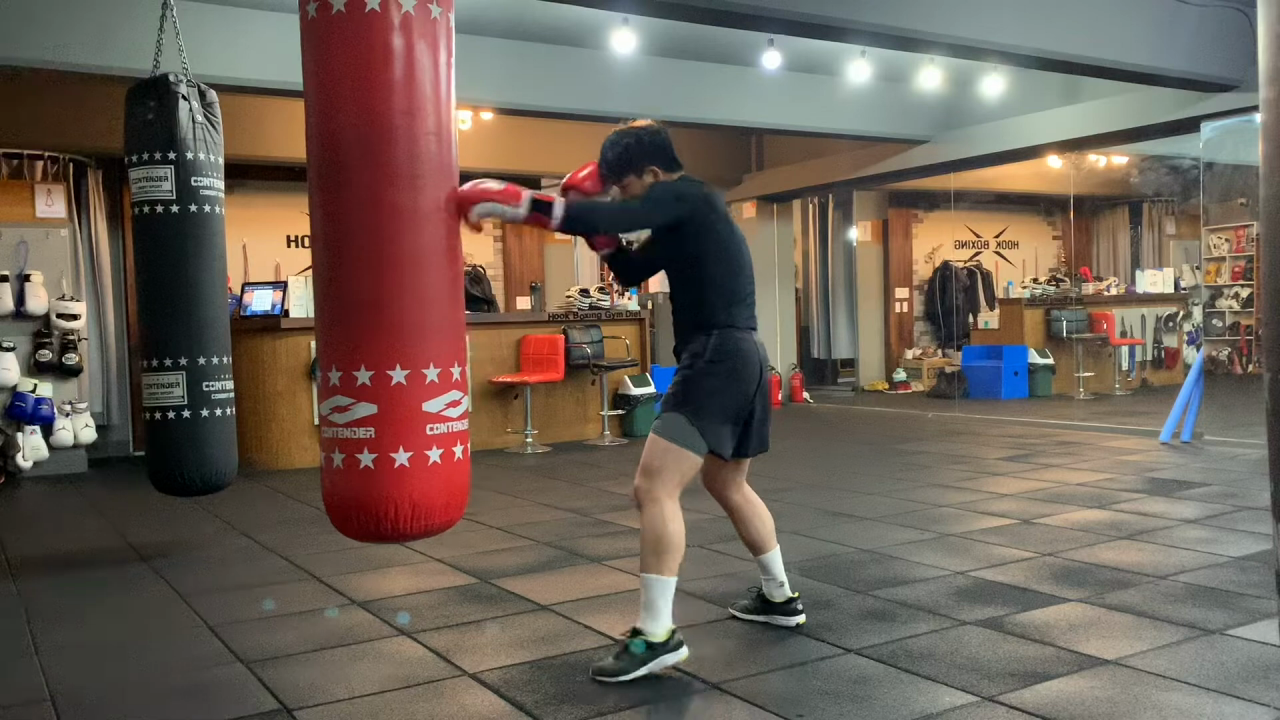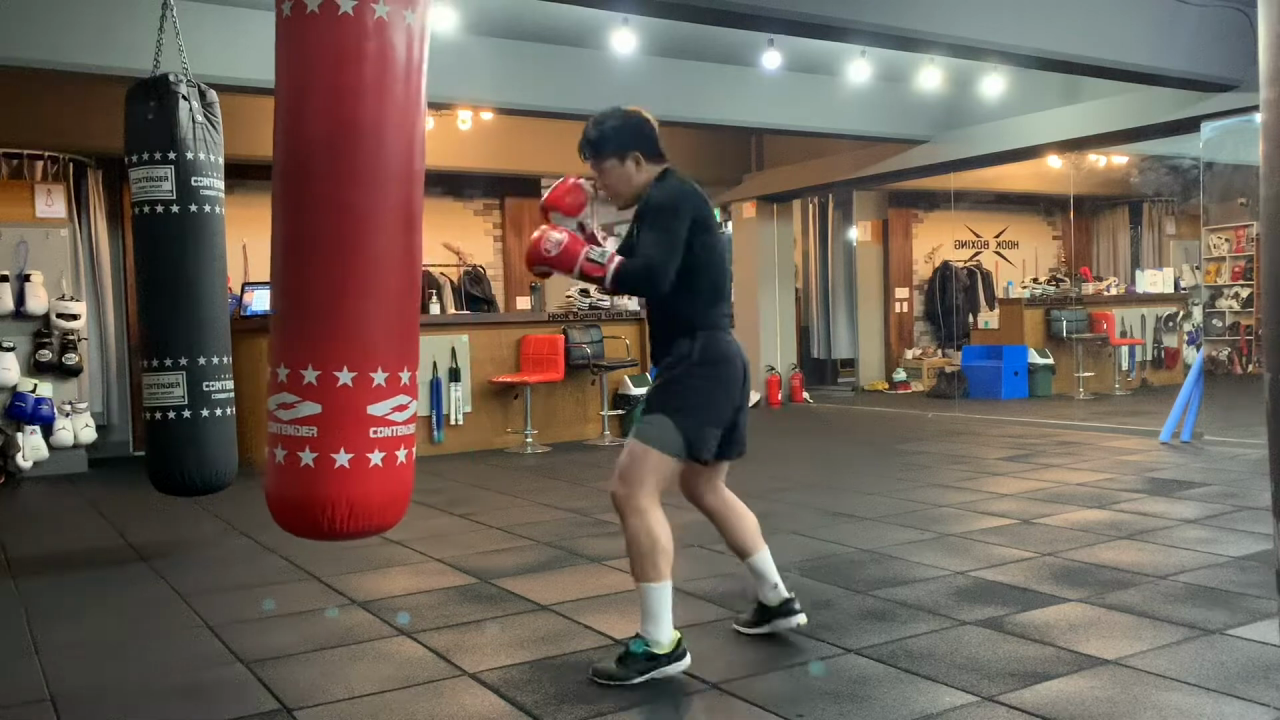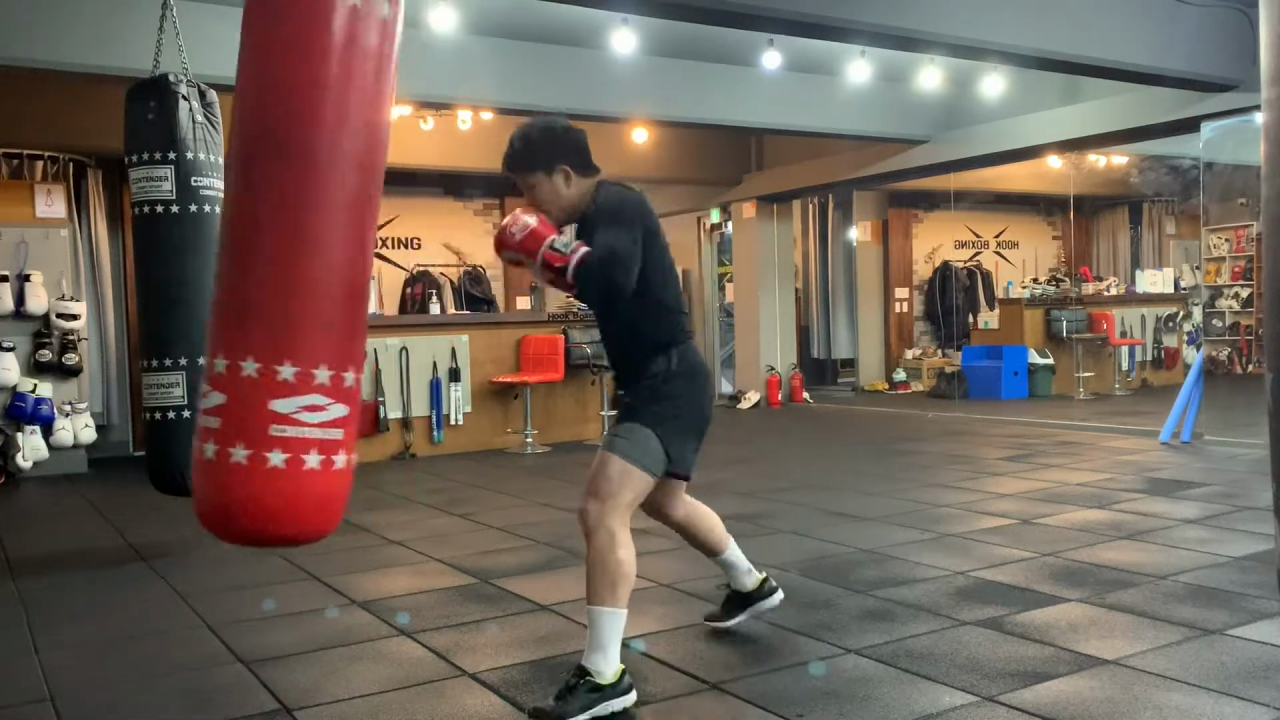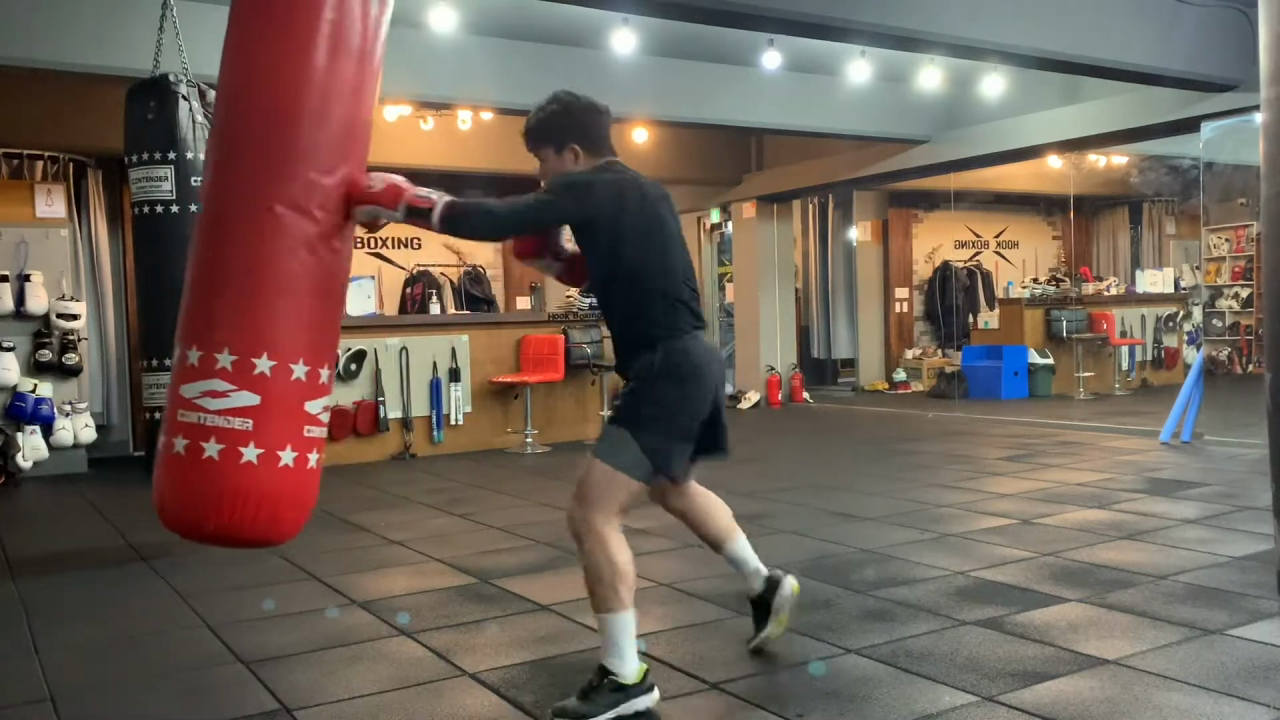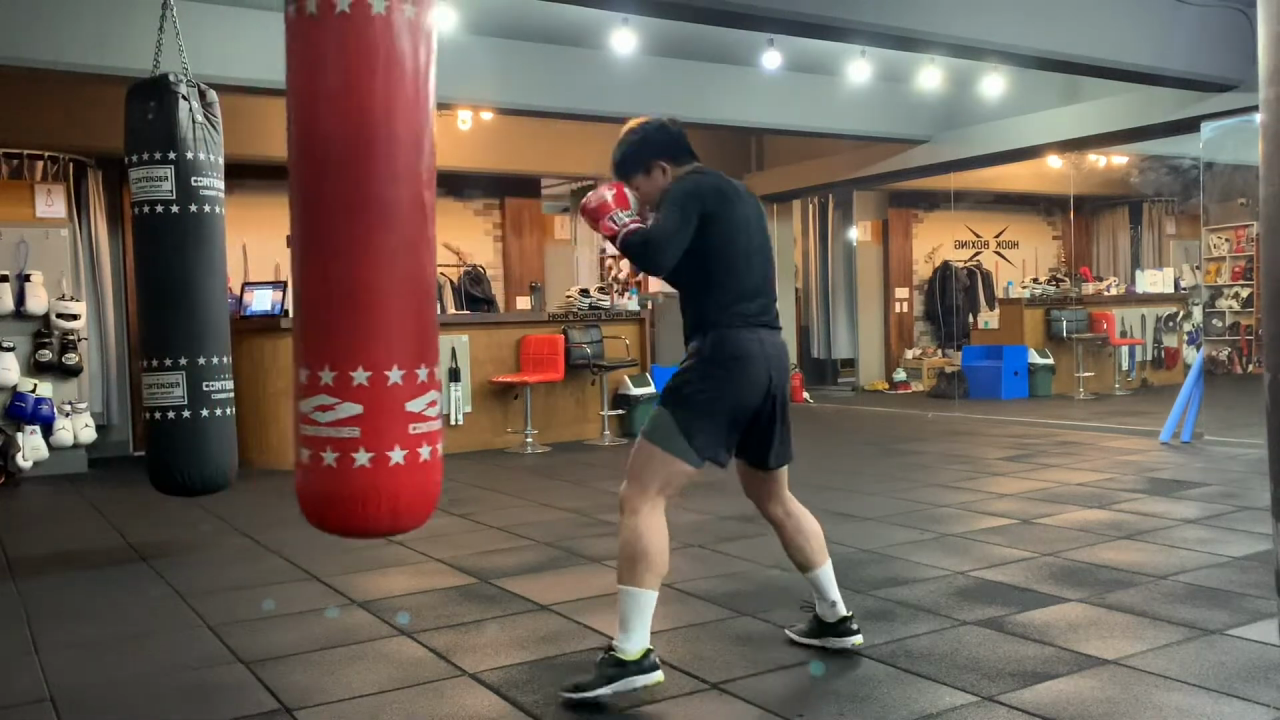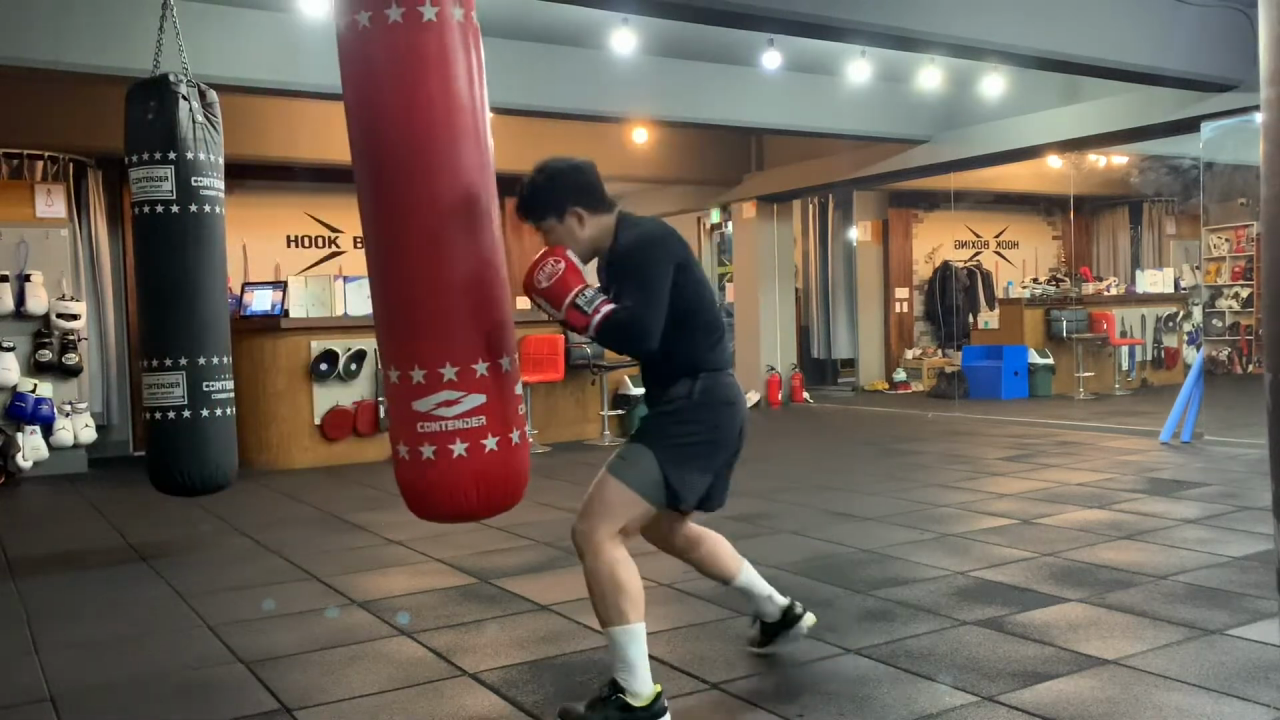
dt=0.7s
person 1, frame 1
left shoulder: (681, 195)
right shoulder: (689, 210)
left elbow: (607, 217)
right elbow: (631, 271)
left wrist: (519, 205)
right wrist: (596, 223)
left hip: (717, 361)
right hip: (743, 359)
left knee: (654, 488)
right knee: (728, 483)
left ankle: (655, 634)
right ankle: (780, 597)
person 1, frame 2
left shoulder: (671, 196)
right shoulder: (662, 204)
left elbow: (650, 278)
right elbow: (619, 273)
left wrist: (573, 253)
right wrist: (573, 239)
left hip: (700, 363)
right hip: (714, 361)
left knee: (634, 492)
right knee: (705, 489)
left ankle: (660, 643)
right ankle: (777, 600)
person 1, frame 3
left shoulder: (618, 207)
right shoulder: (599, 216)
left elbow: (610, 283)
right elbow: (587, 282)
left wrist: (544, 244)
right wrist: (537, 254)
left hip: (670, 380)
right hip: (649, 380)
left knee: (602, 510)
right knee: (665, 502)
right ankle: (751, 585)
person 1, frame 4
left shoulder: (593, 191)
right shoulder: (642, 191)
left elbow: (517, 221)
left wrist: (403, 199)
right wrist: (557, 258)
left hip: (669, 373)
right hip: (692, 364)
left knee: (592, 515)
right knee: (676, 489)
right ankle: (763, 585)
person 1, frame 5
left shoulder: (689, 189)
right shoulder: (739, 197)
left elbow: (656, 256)
left wrist: (615, 220)
right wrist: (642, 225)
left hip: (723, 356)
right hip: (767, 354)
left knee: (641, 495)
right knee: (772, 496)
left ankle: (631, 654)
right ankle: (836, 617)
person 1, frame 6
left shoulder: (639, 242)
right shoulder: (633, 242)
left elbow: (640, 335)
right elbow: (643, 331)
left wrist: (575, 298)
right wrist: (582, 303)
left hip: (695, 407)
right hip: (699, 404)
left knee: (595, 531)
right knee: (669, 530)
right ankle: (778, 611)
